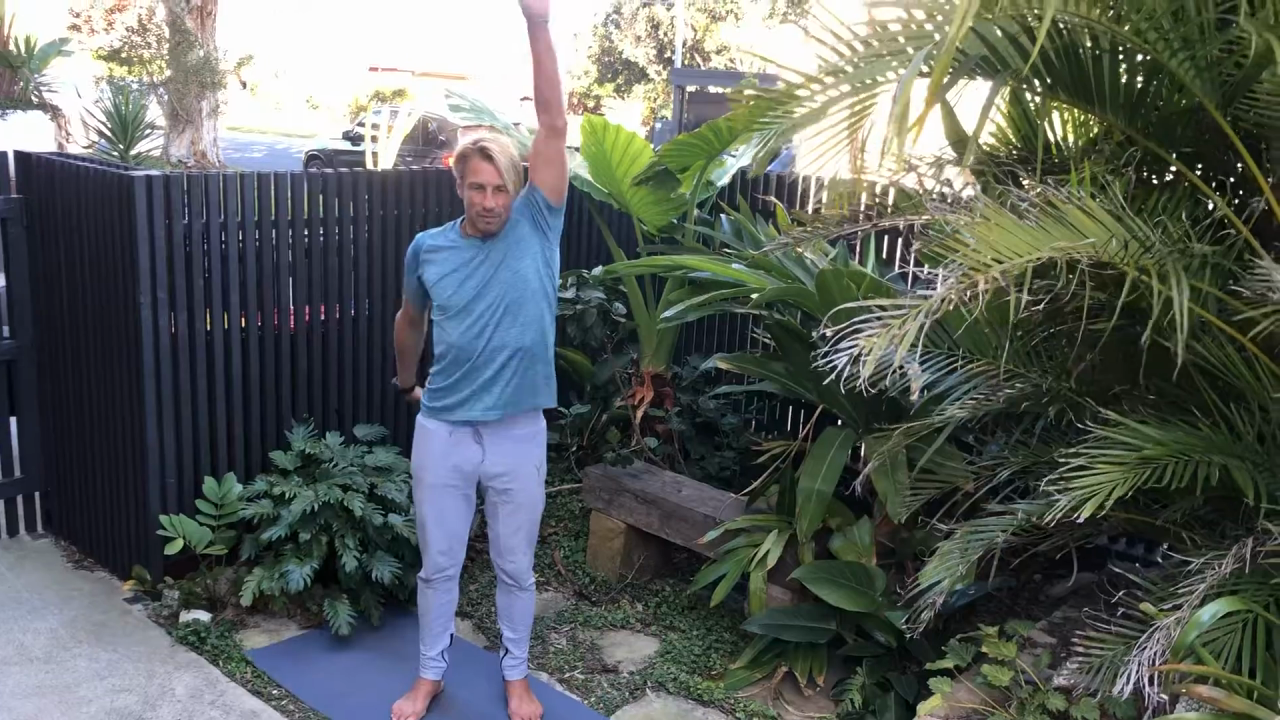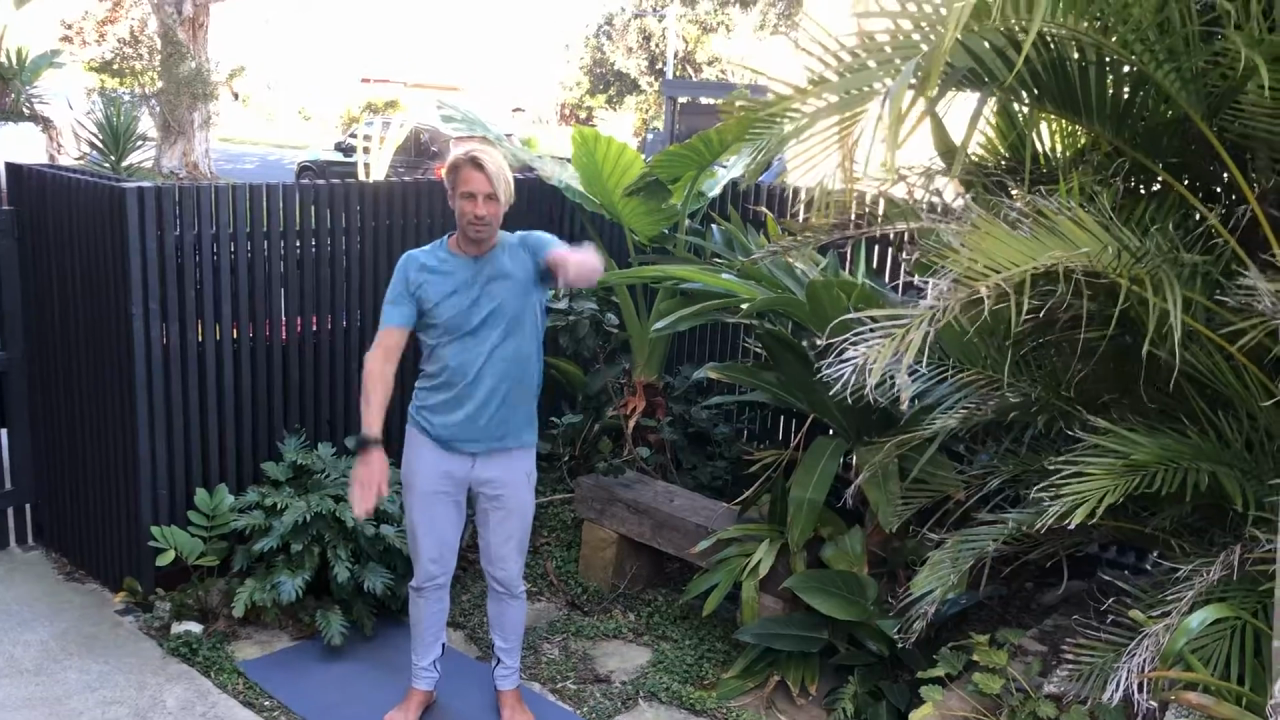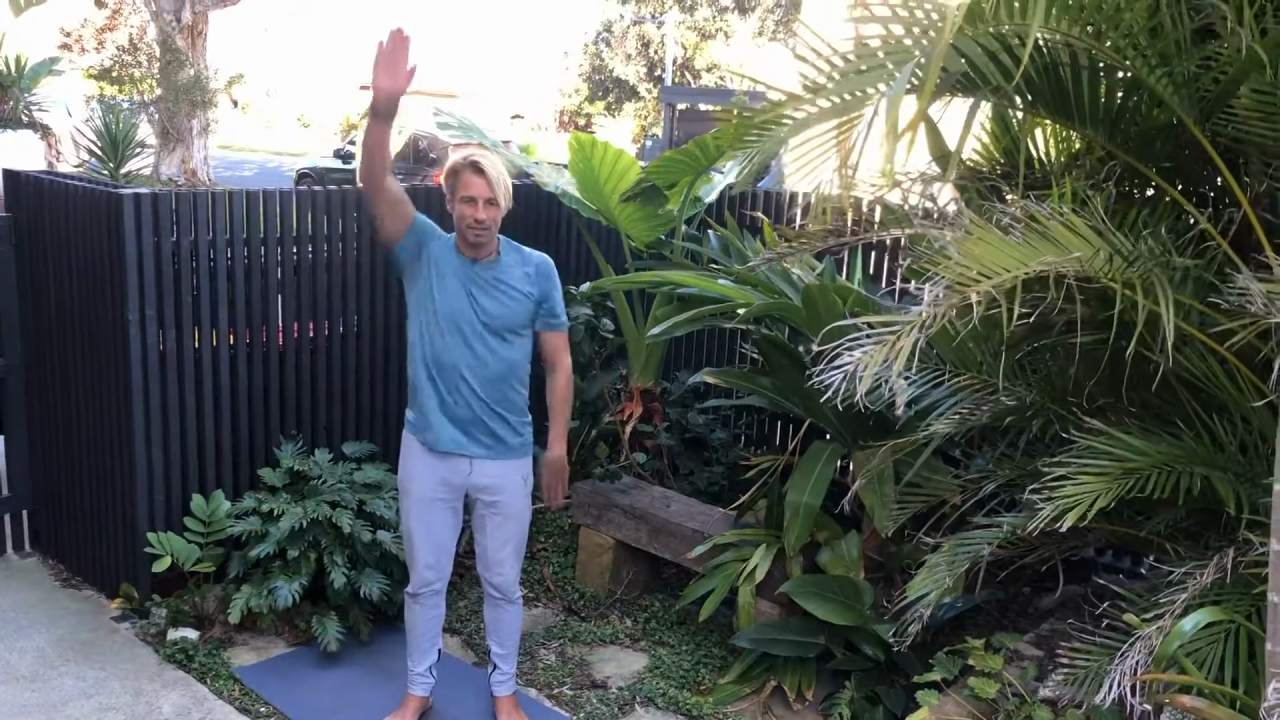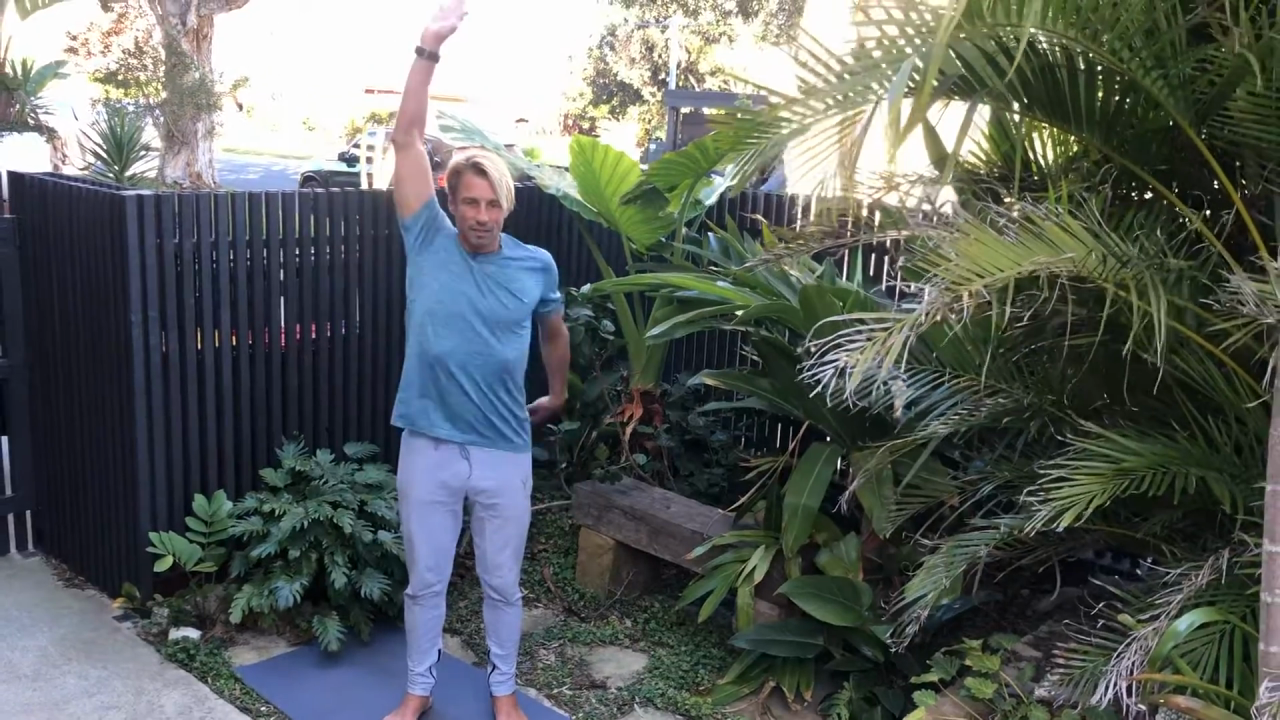
dt=0.3s
person 1, frame 1
left shoulder: (537, 228)
right shoulder: (426, 248)
left elbow: (554, 128)
right elbow: (408, 321)
right wrist: (405, 377)
left hip: (518, 433)
right hip: (441, 431)
left knee: (514, 567)
right knee: (438, 565)
person 1, frame 2
left shoulder: (529, 251)
right shoulder: (417, 265)
left elbow: (575, 256)
right elbow: (383, 355)
left wrist: (582, 262)
right wrist: (371, 445)
left hip: (509, 450)
right hip: (431, 447)
left knee: (506, 578)
right knee: (430, 575)
person 1, frame 3
left shoulder: (536, 270)
right shoulder: (423, 254)
left elbow: (558, 362)
right elbow: (376, 185)
left wrist: (558, 447)
right wrist: (384, 106)
left hip: (507, 458)
right hip: (429, 452)
left knee: (502, 584)
right knee: (426, 581)
person 1, frame 4
left shoulder: (536, 265)
right shoulder: (427, 243)
left elbow: (555, 336)
right elbow: (406, 139)
left wrist: (556, 395)
left hip: (504, 455)
right hip: (429, 450)
left knee: (502, 584)
right knee: (425, 582)
